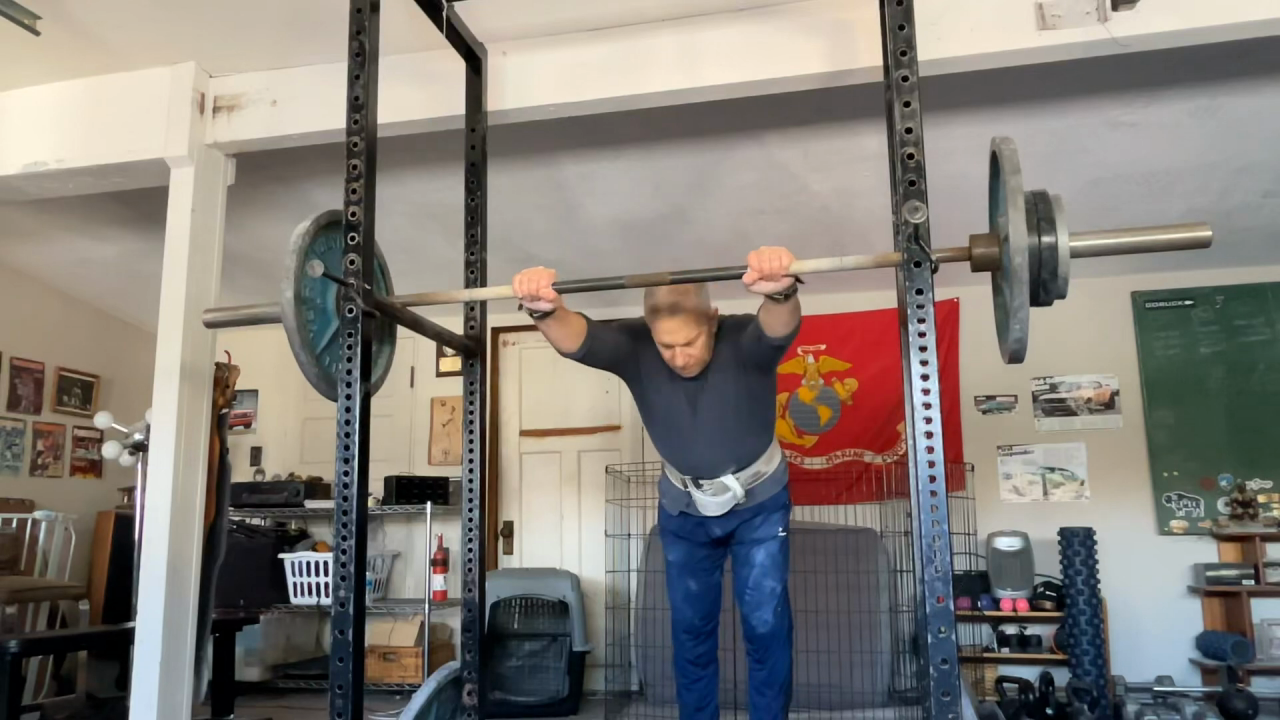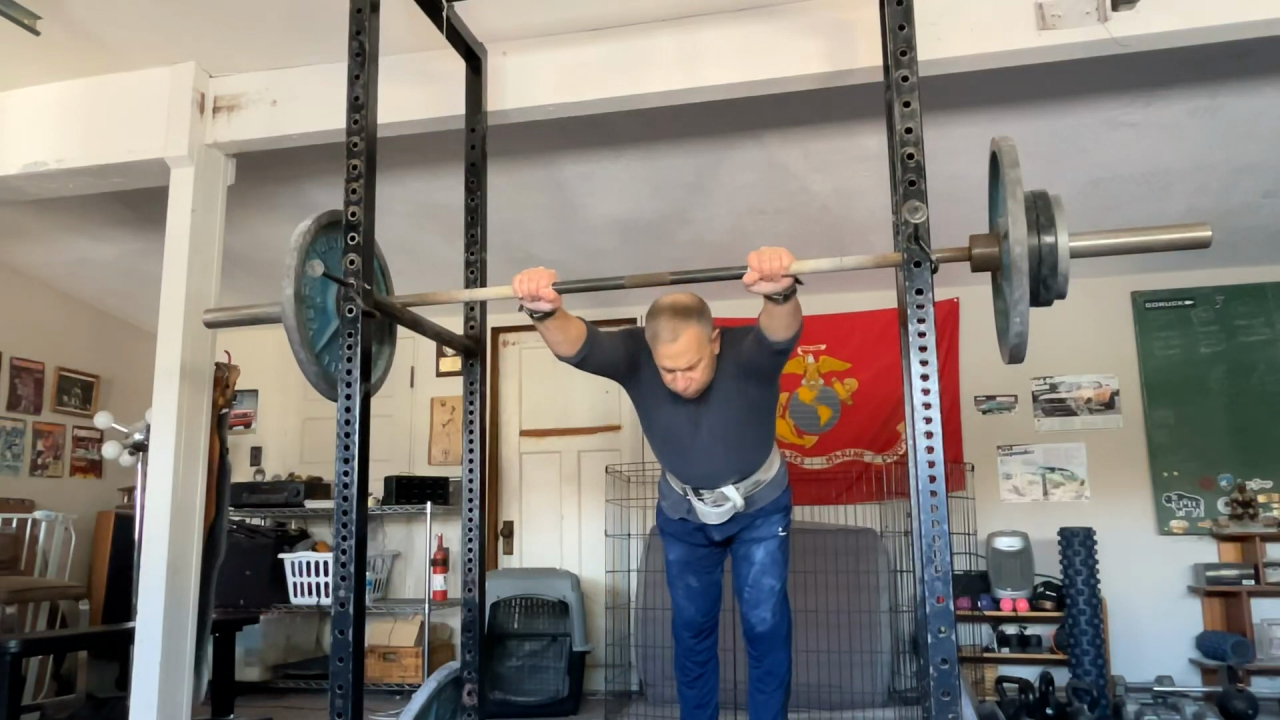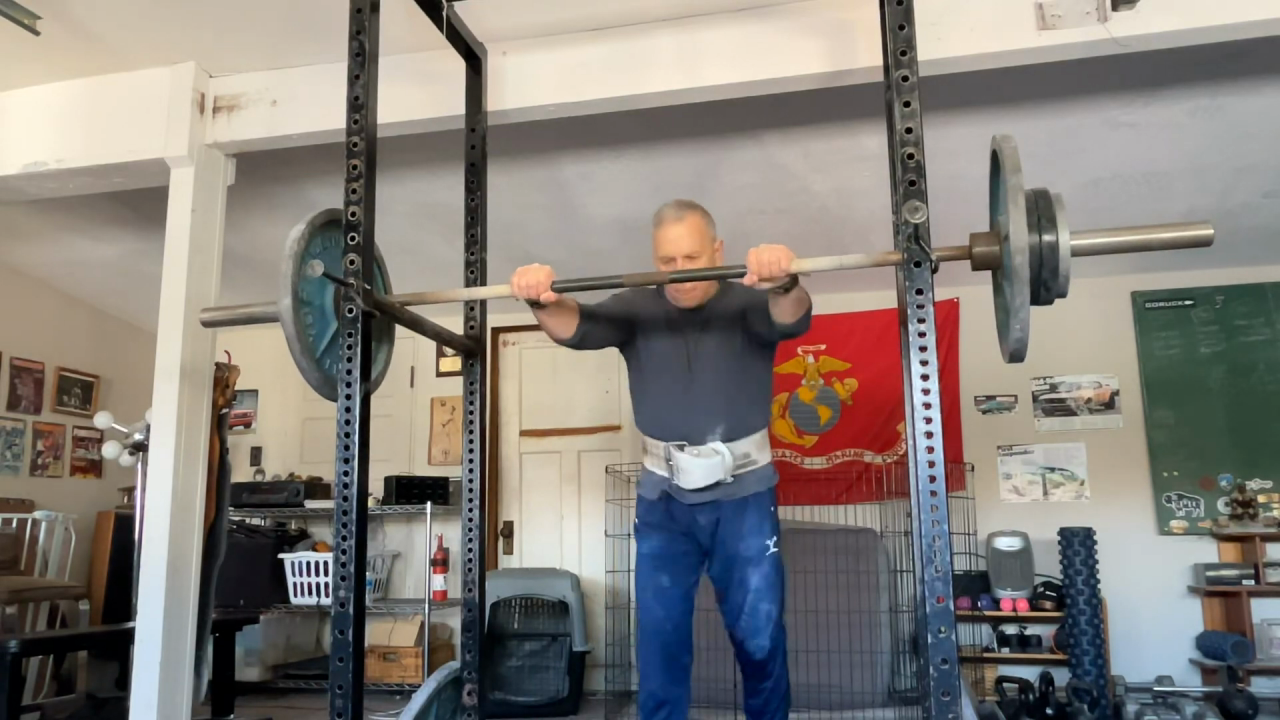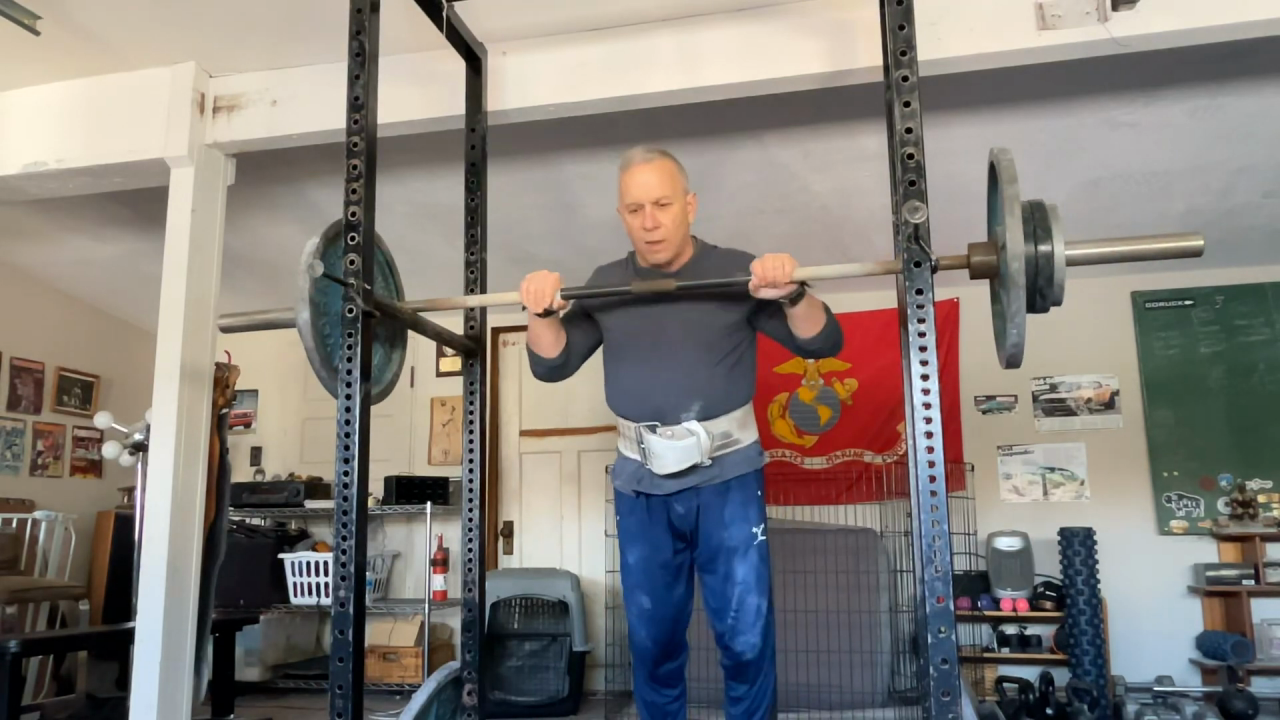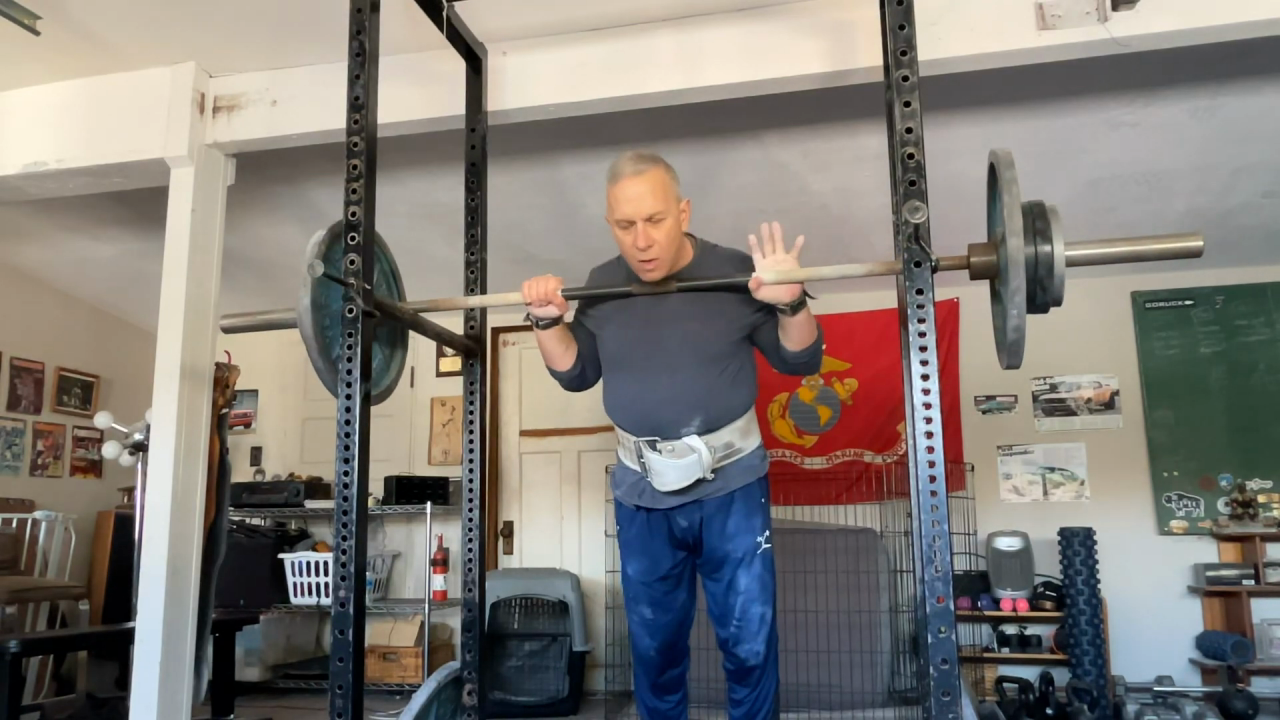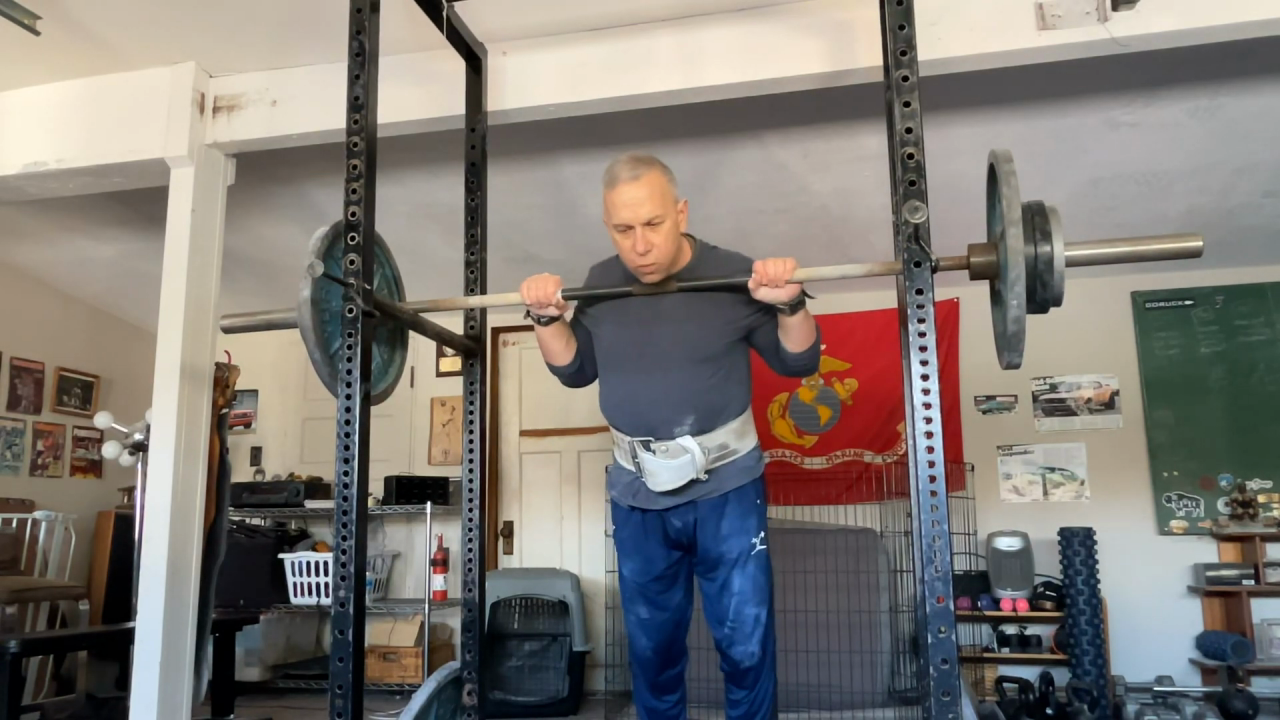
dt=0.7s
person 1, frame 1
left shoulder: (746, 341)
right shoulder: (634, 346)
left elbow: (781, 326)
right elbow: (576, 339)
left wrist: (780, 291)
right wrist: (545, 309)
left hip: (759, 501)
right hip: (684, 508)
left knee: (765, 621)
right knee: (690, 625)
person 1, frame 2
left shoulder: (749, 354)
right shoulder: (635, 357)
left elbow: (783, 332)
right elbow: (576, 344)
left wrist: (780, 292)
right wrist: (544, 312)
left hip: (759, 507)
right hip: (684, 513)
left knee: (764, 620)
right knee: (691, 625)
person 1, frame 3
left shoulder: (747, 303)
right shoulder: (636, 309)
left elbow: (793, 320)
right elbow: (574, 329)
left wrist: (780, 284)
right wrist: (546, 302)
left hip: (743, 495)
right hip: (664, 501)
left knee: (758, 637)
right knee: (660, 638)
person 1, frame 4
left shoulder: (736, 272)
right shoulder: (606, 285)
left elbow: (823, 342)
right elbow: (551, 364)
left wrist: (791, 294)
right wrist: (541, 311)
left hip: (726, 476)
right hip: (642, 485)
left knee: (744, 636)
right knee: (651, 638)
person 1, frame 5
left shoulder: (737, 274)
right shoulder: (603, 286)
left elbow: (802, 361)
right elbow: (576, 374)
left wrist: (790, 304)
right wrist: (547, 320)
left hip: (731, 484)
right hip: (642, 492)
left knee: (750, 640)
right knee: (654, 643)
person 1, frame 6
left shoulder: (734, 276)
right shoulder: (600, 284)
left elbow: (799, 362)
right elbow: (576, 371)
left wrist: (789, 304)
right wrist: (547, 318)
left hip: (725, 485)
right hip: (637, 492)
left knee: (744, 641)
right knee: (651, 642)
